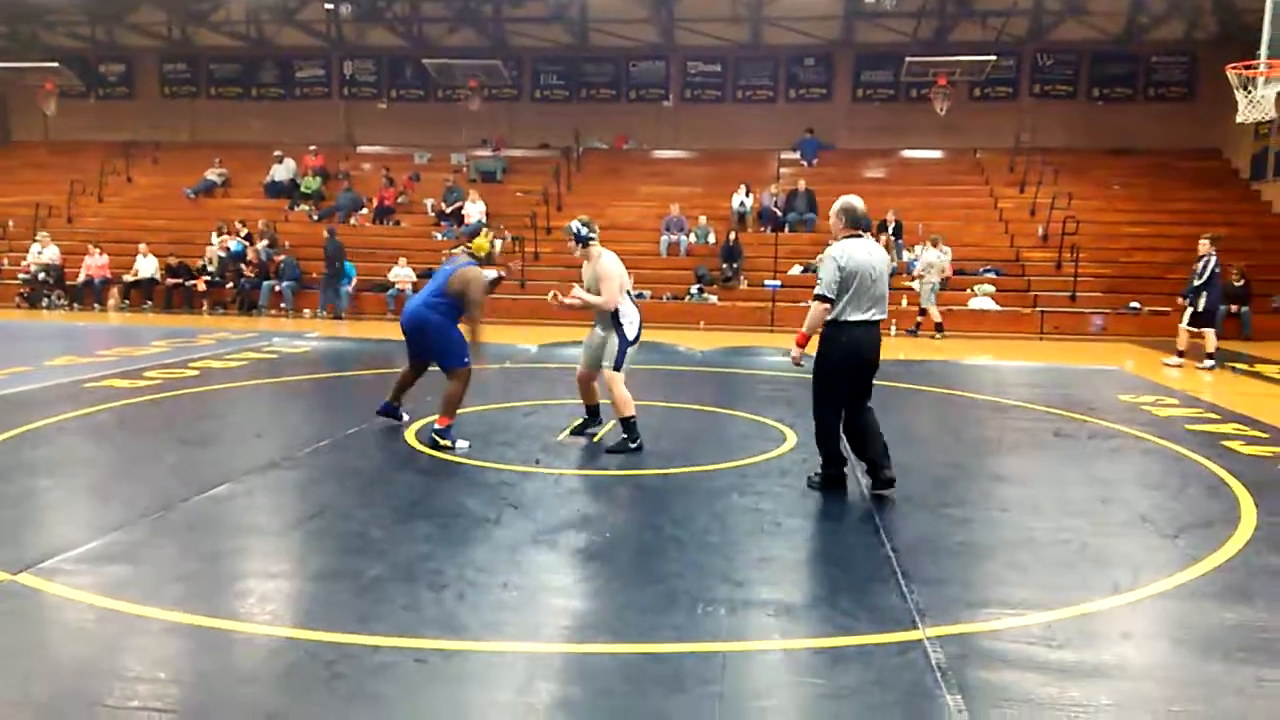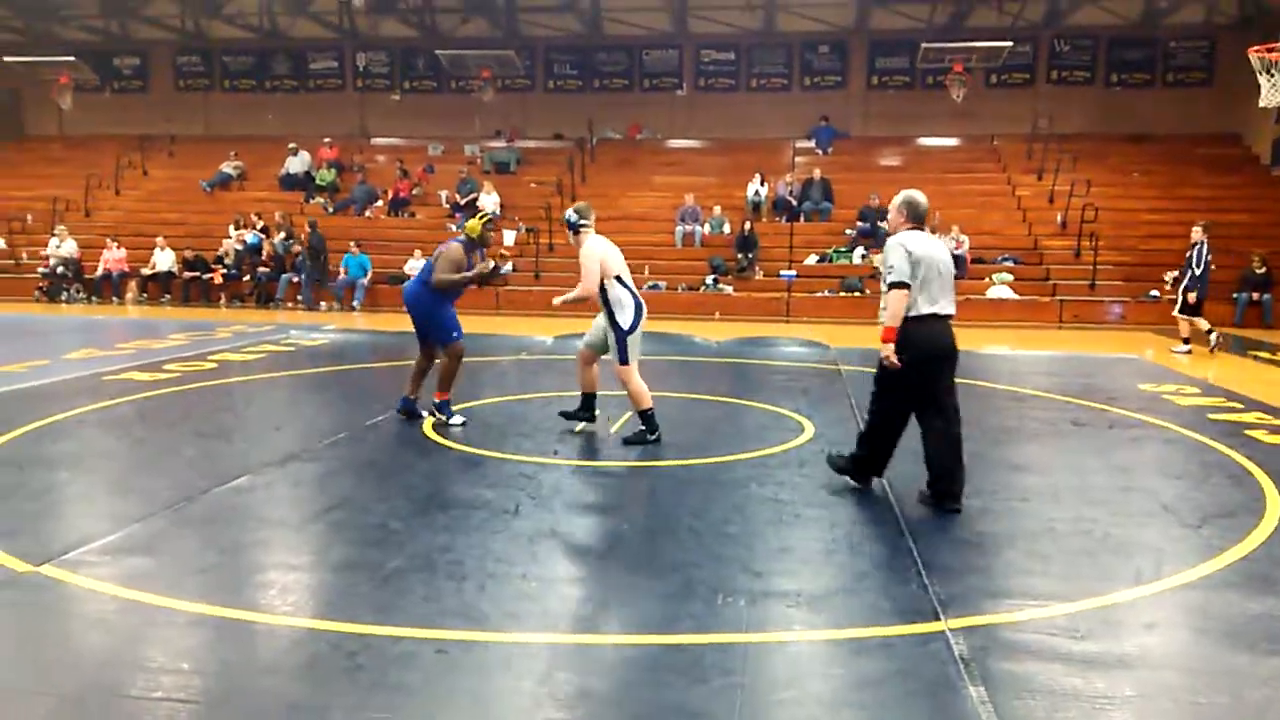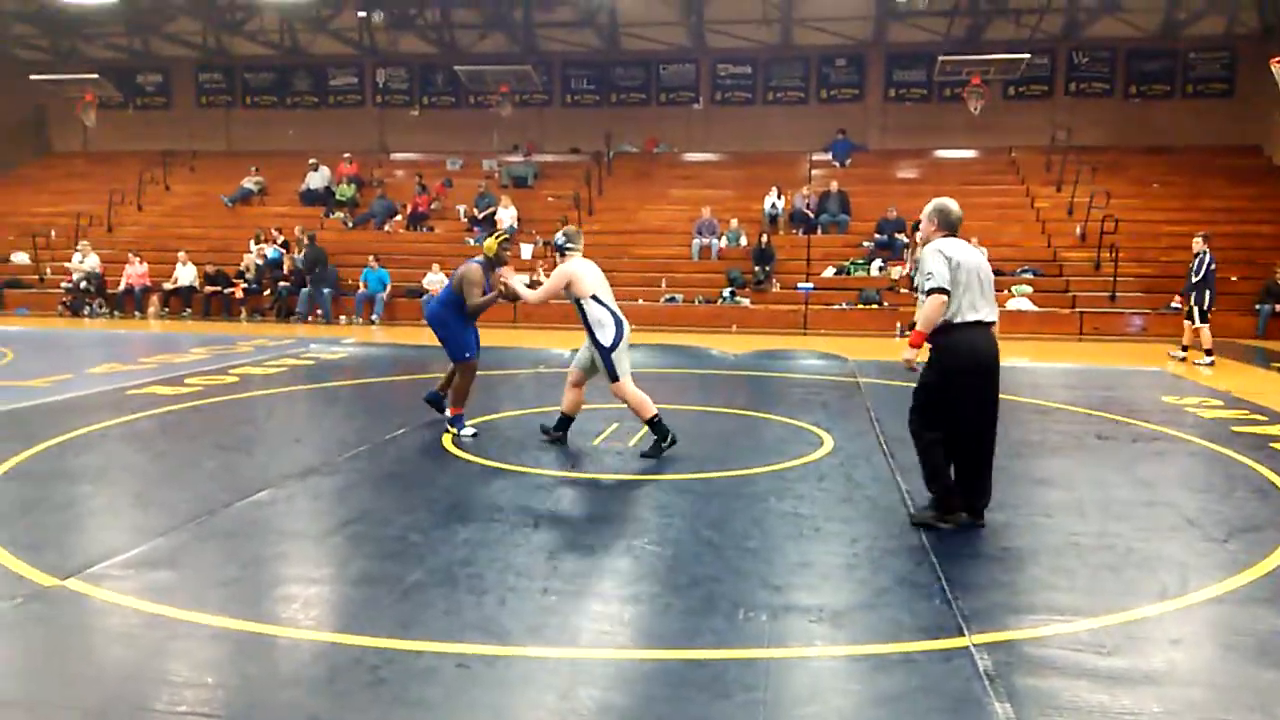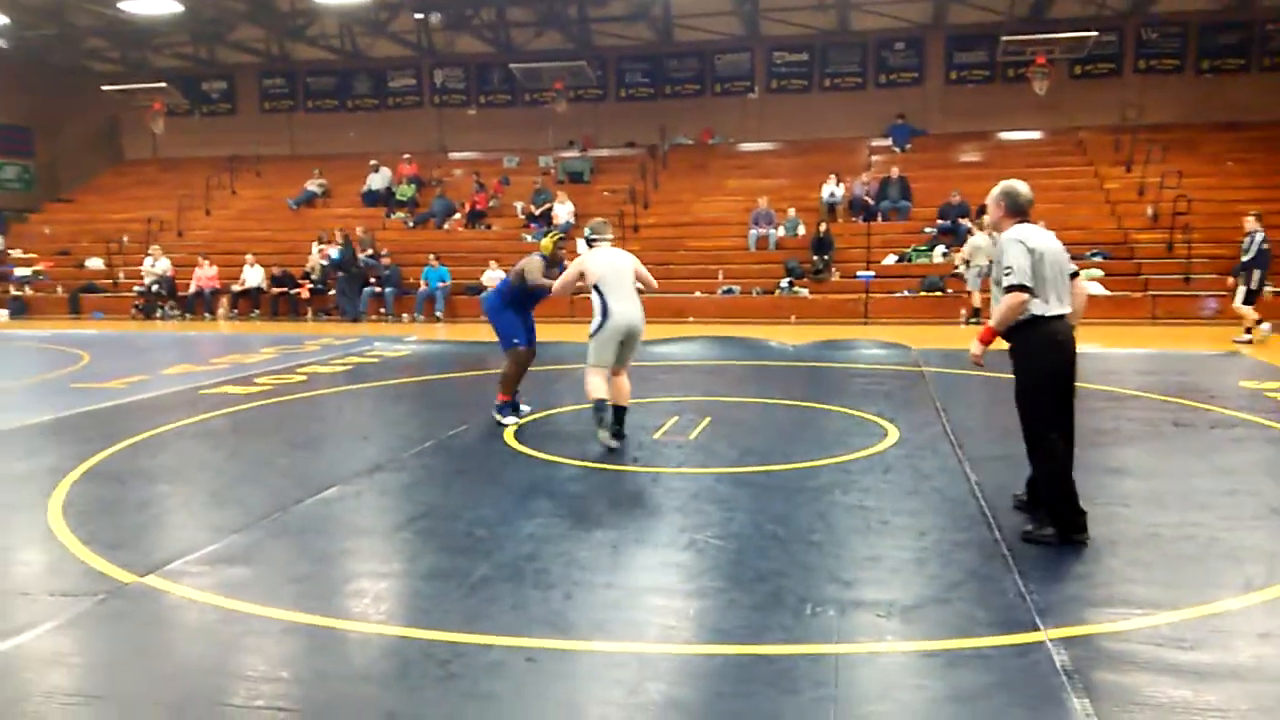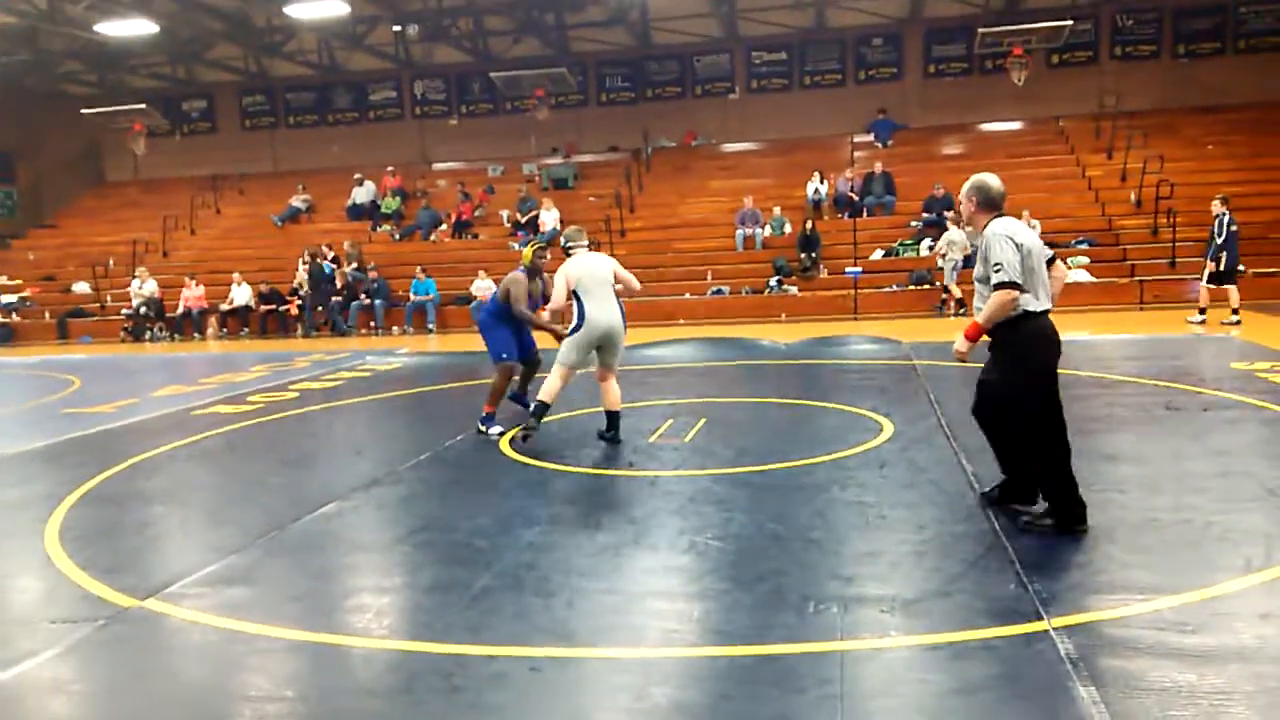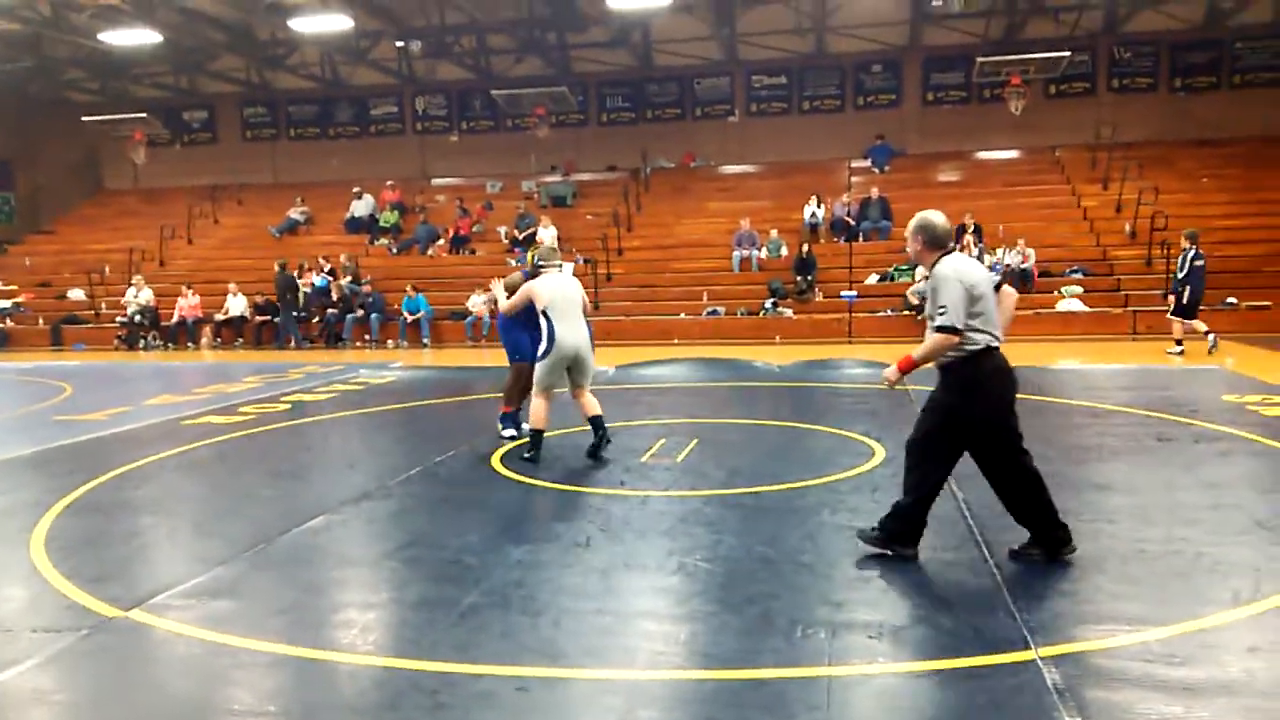
dt=0.3s
person 1, frame 1
left shoulder: (836, 253)
right shoulder: (879, 251)
left elbow: (822, 304)
left wrist: (801, 342)
left hip: (841, 338)
right hip: (871, 337)
left knee: (828, 410)
right knee: (858, 407)
left ankle: (833, 477)
right ankle: (881, 472)
person 1, frame 2
left shoulder: (899, 243)
right shoulder: (940, 246)
left elbow: (900, 292)
left wrist: (888, 339)
left hip: (912, 336)
right hip: (943, 336)
left knee: (887, 408)
right knee: (941, 414)
left ankle: (861, 466)
right ankle: (947, 490)
person 1, frame 3
left shoulder: (935, 250)
right shoulder: (976, 254)
left elbow: (938, 298)
right elbow: (990, 307)
left wrist: (915, 340)
left hip: (953, 345)
right hip: (983, 344)
left knee: (927, 422)
right knee: (978, 430)
left ankle: (946, 504)
right ankle: (971, 506)
person 1, frame 4
left shoulder: (1012, 239)
right shoulder: (1047, 238)
left elbow: (1017, 296)
right elbow: (1078, 291)
left wrist: (984, 337)
right wrist: (1065, 331)
left hip: (1035, 342)
right hip: (1058, 336)
left knee: (1042, 431)
right knee: (1054, 425)
left ankle: (1065, 519)
right ankle: (1041, 496)
person 1, frame 5
left shoulder: (996, 235)
right shoulder: (1014, 228)
left elbow: (1007, 295)
right elbow: (1057, 272)
left wrist: (969, 335)
right wrist: (1040, 305)
left hip: (1022, 341)
right hip: (1017, 340)
left knee: (1038, 428)
right knee: (988, 410)
left ankle: (1067, 512)
right ankle: (1019, 485)
person 1, frame 6
left shoulder: (947, 273)
right shoulder: (961, 263)
left elbow: (947, 337)
right elbow: (1008, 294)
left wrist: (903, 367)
right wrist: (991, 334)
left hip: (977, 379)
right hip: (964, 378)
left knee: (1007, 463)
right knee: (927, 450)
left ankle: (1053, 539)
right ankle: (901, 531)
person 2, frame 1
left shoulder: (606, 263)
right shoulder: (588, 264)
left elbow: (610, 303)
right elbow: (590, 300)
left wrist: (580, 296)
right wrist: (564, 301)
left hip: (624, 326)
right hip: (603, 327)
left knee: (612, 380)
right knee: (584, 376)
left ankle: (633, 438)
right ankle: (592, 417)
person 2, frame 2
left shoulder: (589, 249)
right shoulder: (598, 243)
left elbow: (590, 291)
left wrist: (565, 299)
right wrist: (578, 291)
left hip: (625, 314)
right hip: (613, 313)
left knee: (626, 373)
right knee: (585, 356)
left ankle: (651, 429)
right ankle: (586, 409)
person 2, frame 3
left shoulder: (566, 269)
right shoulder: (588, 266)
left elbow: (536, 299)
left wrist: (513, 283)
right wrist: (553, 283)
left hip: (609, 332)
right hip: (606, 331)
left knee: (623, 388)
right knee: (575, 380)
left ankle: (664, 436)
right ankle: (559, 430)
person 2, frame 4
left shoulder: (584, 260)
right shoulder: (627, 256)
left elbow: (557, 289)
right elbow: (653, 286)
left wrist: (576, 284)
left hip: (610, 320)
right hip: (635, 317)
left knee: (595, 375)
right knee: (619, 371)
left ankle: (604, 419)
right ankle: (616, 424)
person 2, frame 5
left shoulder: (565, 269)
right shoulder: (607, 260)
left elbow: (557, 304)
right elbow: (635, 287)
left wrist: (548, 311)
left hip: (586, 324)
right hip: (615, 322)
left knee: (559, 372)
right knee: (606, 377)
left ankle: (533, 420)
right ankle: (613, 430)
person 2, frame 6
left shoulder: (533, 286)
right shoulder: (574, 282)
left elbow: (506, 309)
right elbow: (586, 309)
left wrist: (499, 294)
left hip: (555, 344)
right hip: (582, 342)
left knee: (540, 396)
right knee: (581, 392)
left ankle: (534, 449)
right ankle: (600, 435)
person 3, frame 1
left shoulder: (463, 262)
right shoulder: (474, 274)
left elbow: (479, 289)
right elbow: (473, 309)
left wrist: (496, 279)
right wrist: (475, 341)
left hip: (412, 316)
right hip: (432, 323)
left knee: (417, 365)
right knee: (460, 373)
left ankle: (391, 405)
right ankle: (442, 432)
person 3, frame 2
left shoulder: (478, 250)
right shoulder: (455, 251)
left elbow: (482, 280)
right elbow: (438, 280)
left wrist: (495, 267)
right wrist: (471, 275)
left hip: (419, 298)
right hip: (427, 298)
left knee: (428, 351)
right knee: (455, 349)
left ankle: (409, 402)
right ankle: (441, 404)
person 3, frame 3
left shoulder: (497, 269)
right shoulder: (475, 271)
right elbow: (473, 307)
right wrist: (498, 293)
left hip: (458, 317)
right hip: (447, 316)
left knee: (465, 362)
right knee: (467, 366)
left ankle: (438, 394)
right ankle: (455, 420)
person 3, frame 4
left shoulder: (559, 265)
right shoulder: (536, 263)
right elbow: (535, 283)
left hip: (520, 309)
right hip: (502, 306)
left knee: (529, 353)
right knee: (517, 353)
left ankle: (509, 396)
right ankle: (502, 406)
person 3, frame 5
left shoulder: (541, 278)
right shoulder: (518, 280)
left elbow: (549, 302)
right elbow: (521, 312)
right wrist: (551, 328)
left hip: (514, 324)
right hip: (493, 322)
left knee: (533, 360)
right knee: (506, 368)
left ankle: (520, 394)
right ankle: (486, 419)
person 3, frame 6
right shoulder: (519, 279)
left hip: (534, 329)
right hip: (514, 326)
left knee: (534, 372)
right knee: (520, 370)
left ankle: (514, 414)
right ankle: (505, 417)
